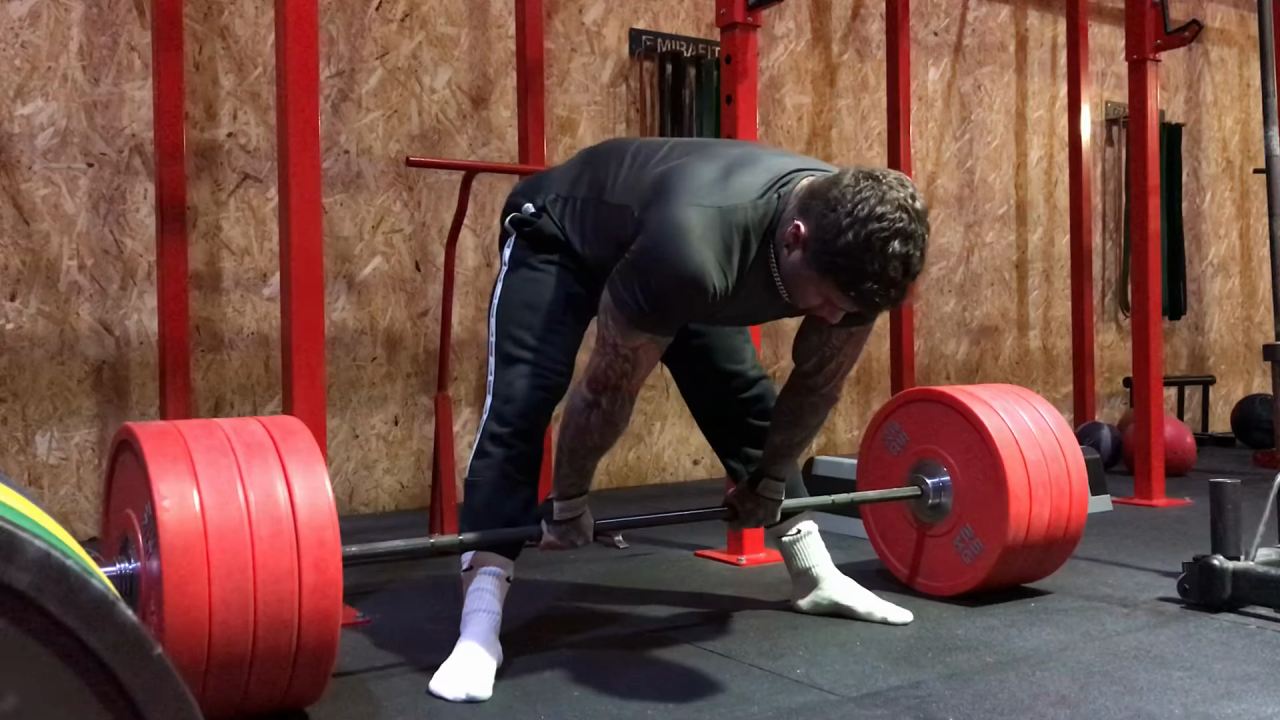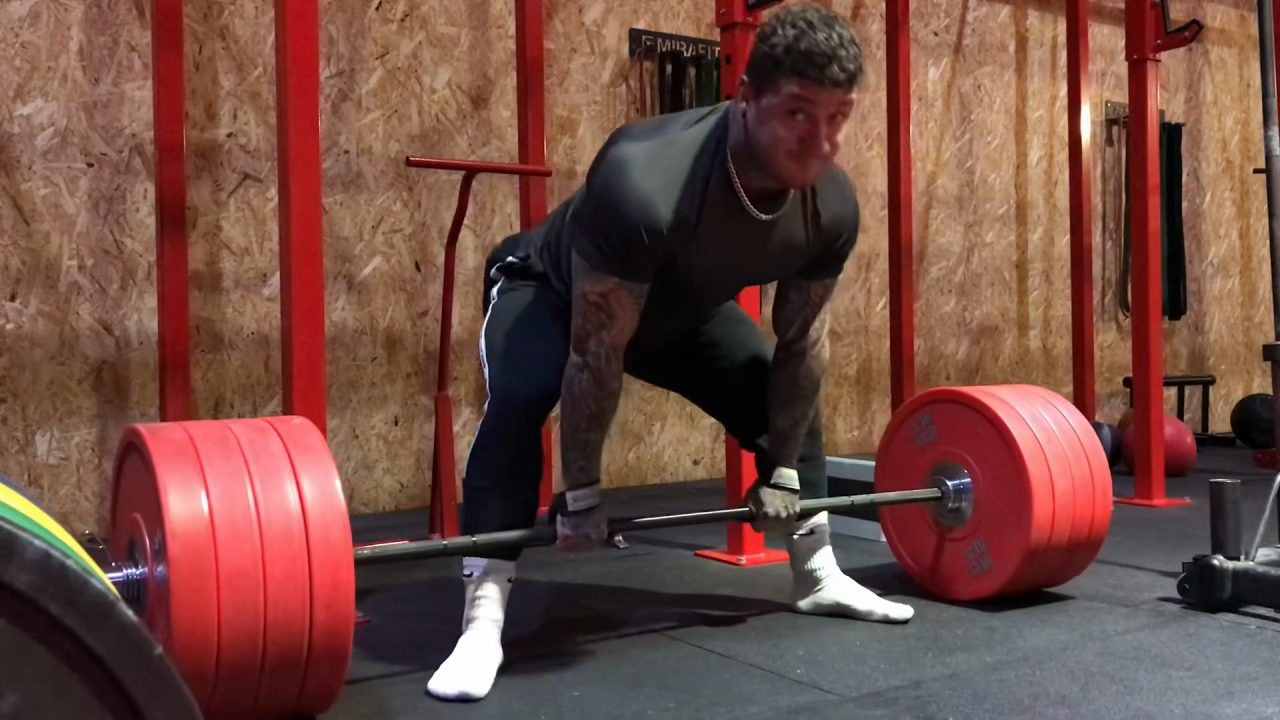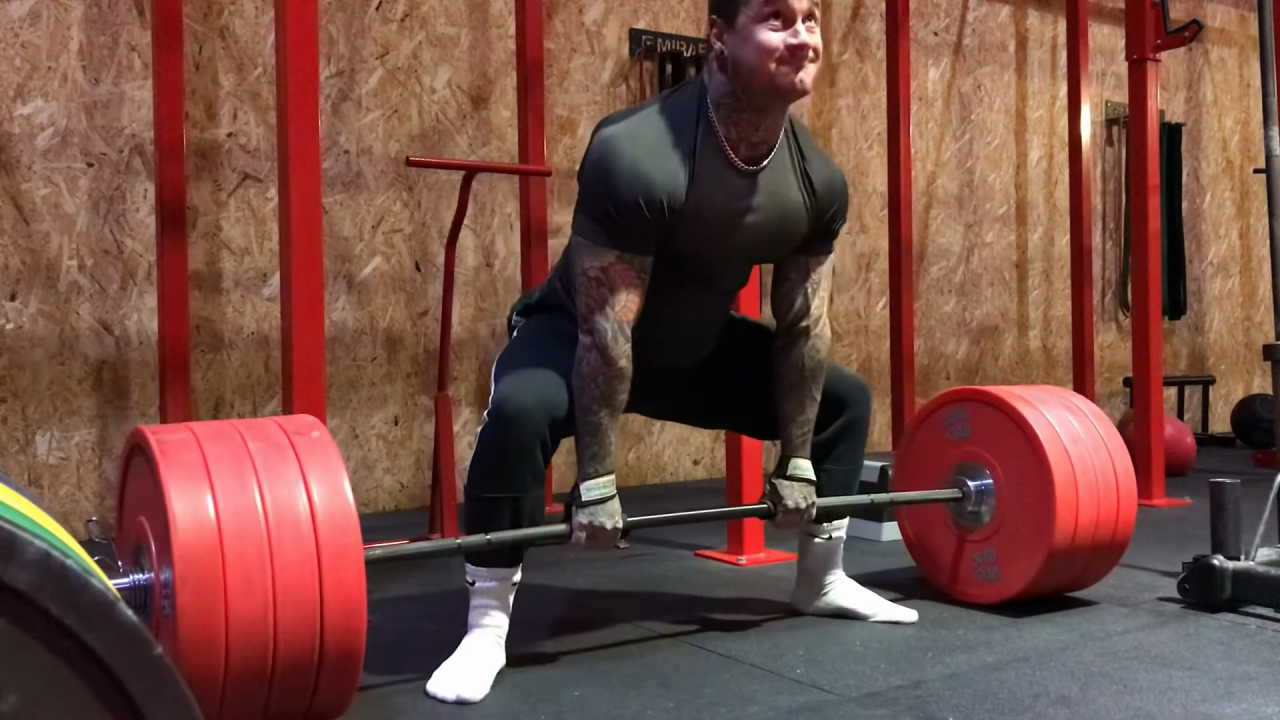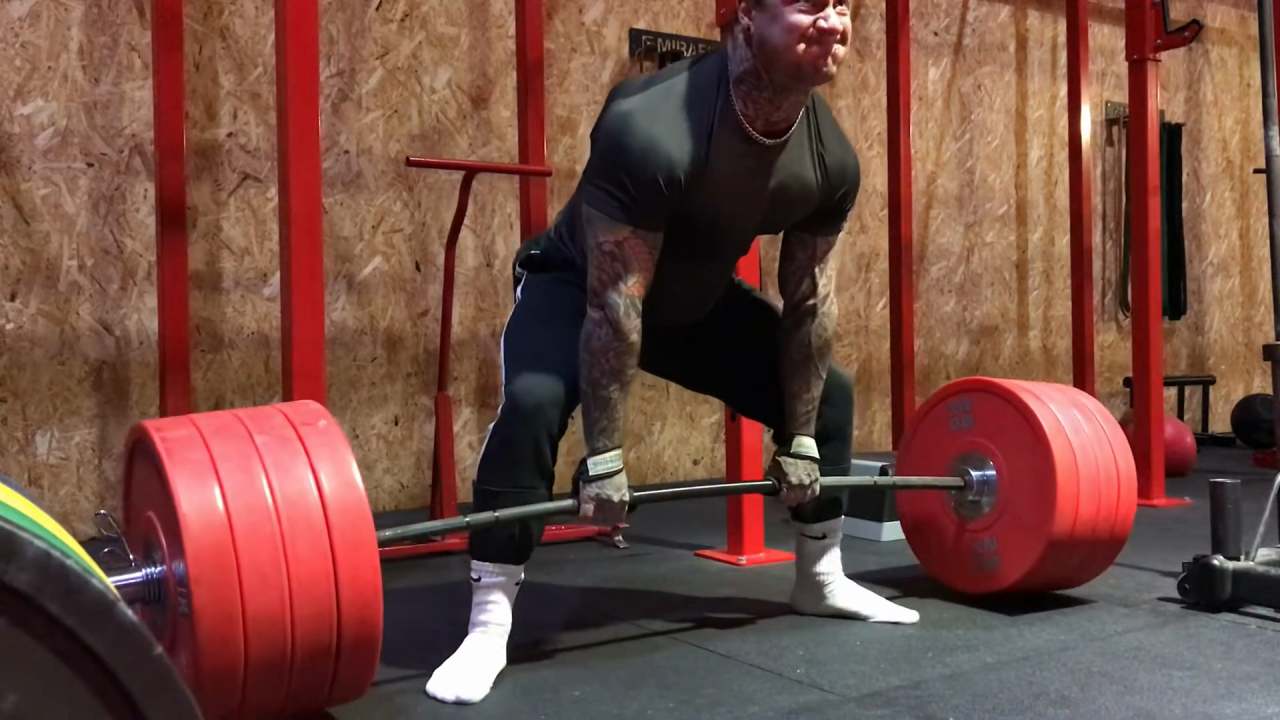
dt=1s
person 1, frame 1
left shoulder: (856, 252)
right shoulder: (690, 247)
left elbow: (816, 383)
right elbow: (609, 390)
left wrist: (770, 481)
right wrist: (568, 503)
right hip: (557, 234)
left knee: (750, 399)
right knee: (521, 402)
left ankle: (815, 576)
right ankle: (480, 621)
person 1, frame 2
left shoulder: (831, 207)
right shoulder: (643, 181)
left elbow: (801, 344)
right elbow: (597, 357)
left wrist: (784, 471)
right wrist: (582, 494)
left hip: (679, 310)
right hip: (550, 291)
left knee: (790, 398)
right knee: (519, 398)
left ankle: (817, 577)
right ankle: (484, 617)
person 1, frame 3
left shoulder: (817, 180)
right shoulder: (636, 156)
left elbow: (803, 327)
right elbow: (606, 333)
left wrist: (795, 463)
right wrist: (597, 485)
left hip: (698, 343)
right hip: (575, 332)
left knee: (844, 398)
right knee: (522, 411)
left ankle: (822, 580)
right ankle: (487, 624)
person 1, frame 4
left shoulder: (830, 158)
right shoulder: (652, 128)
left elbow: (810, 303)
right elbow: (615, 308)
left wrist: (799, 440)
right wrist: (605, 459)
left hip: (699, 297)
right hip: (578, 282)
left knee: (828, 394)
right knee: (534, 402)
left ankle: (822, 579)
right ankle: (488, 626)
